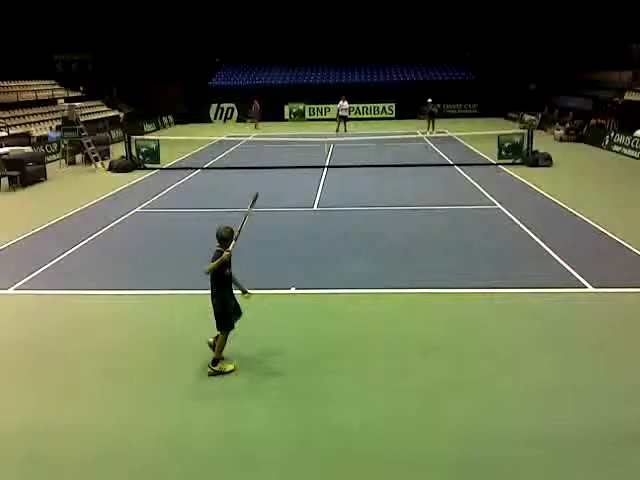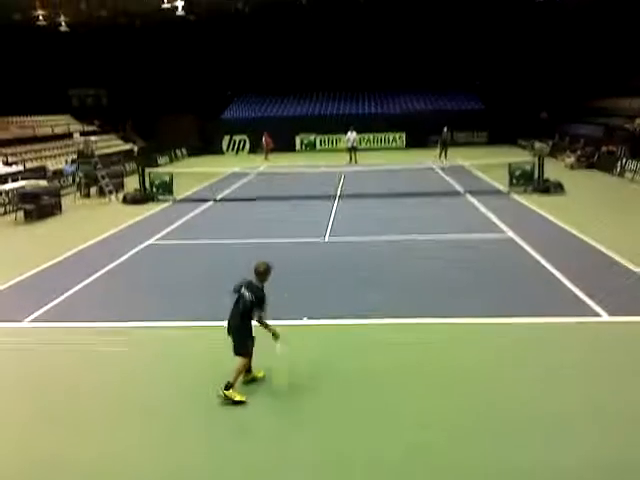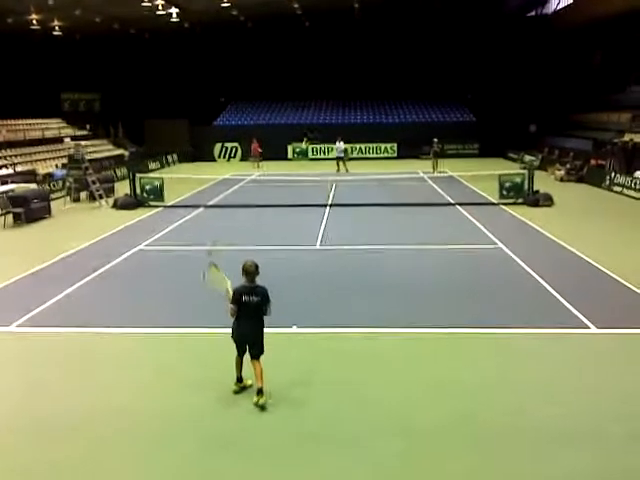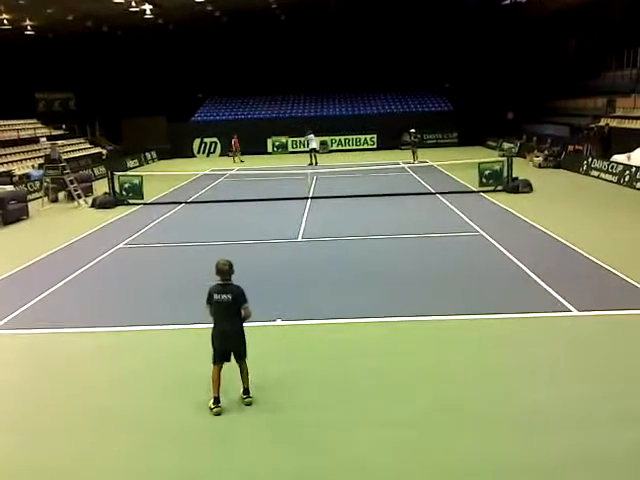
dt=0.7s
person 1, frame 1
left shoulder: (225, 253)
right shoulder: (218, 256)
right elbow: (208, 270)
left wrist: (241, 288)
right wrist: (222, 259)
left hip: (227, 294)
right hip: (220, 297)
left knee: (235, 316)
right knee: (226, 329)
left ankle: (215, 341)
right ankle: (215, 365)
person 1, frame 2
left shoulder: (246, 283)
right shoulder: (260, 295)
left elbow: (235, 290)
right elbow: (259, 319)
right wrist: (271, 330)
left hip: (235, 320)
right hip: (240, 324)
left knee: (250, 343)
right knee: (245, 356)
left ankle: (248, 373)
right ankle: (228, 389)
person 1, frame 3
left shoulder: (237, 291)
right shoulder: (263, 291)
left elbow: (232, 313)
right elbow: (266, 312)
left hip: (240, 330)
right hip: (256, 330)
left knee: (239, 356)
right knee: (255, 359)
left ankle: (239, 382)
right ankle: (260, 394)
person 1, frame 4
left shoulder: (212, 290)
right shoulder: (237, 290)
left elbow: (211, 312)
right elbow: (247, 314)
left hip: (219, 333)
right hip: (235, 332)
left knee: (217, 366)
right knee: (241, 362)
left ankle: (216, 402)
right ankle: (246, 393)
